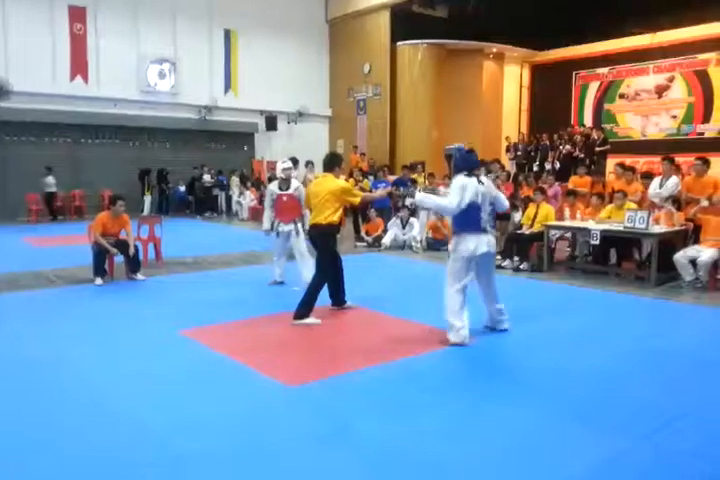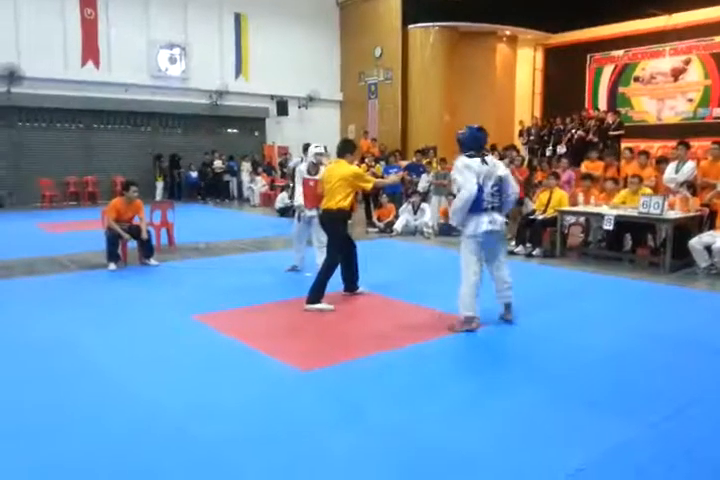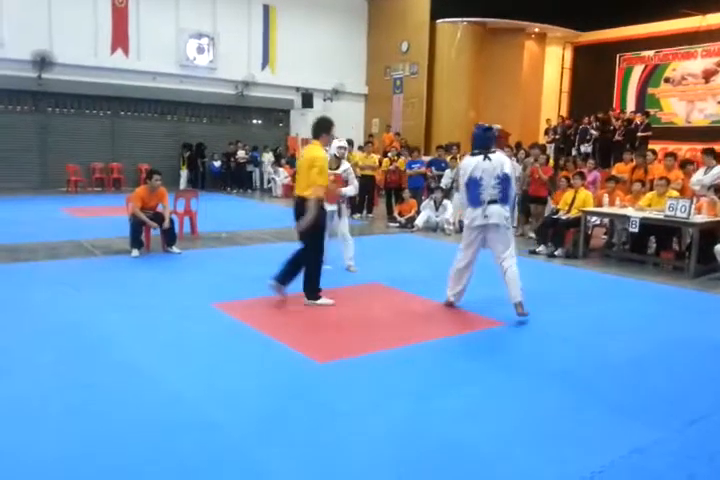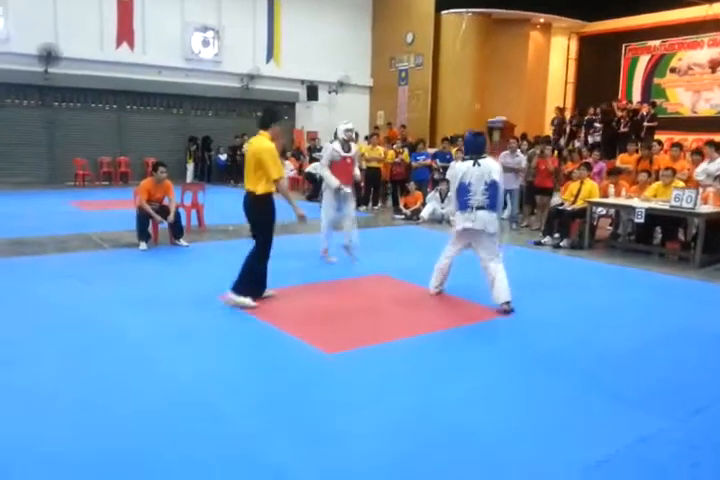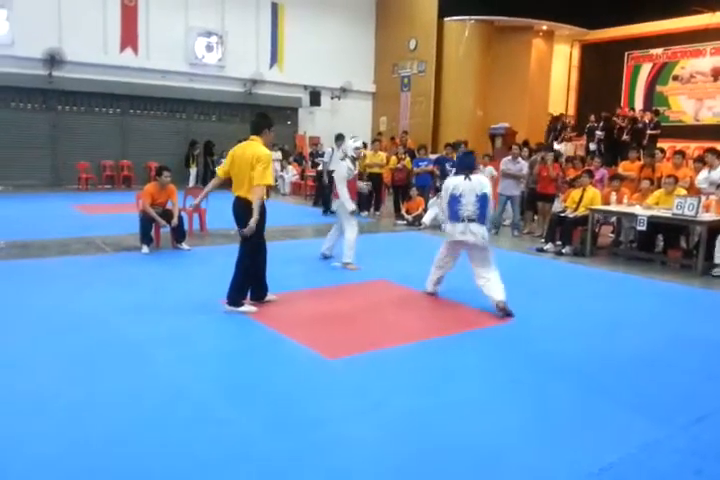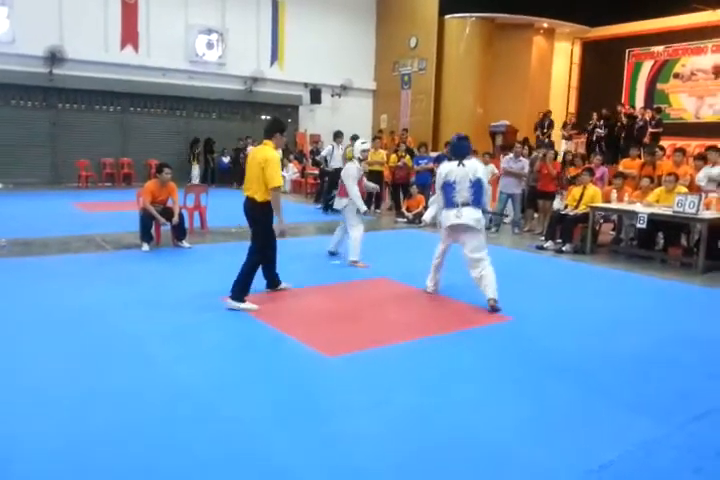
dt=0.7s
person 1, frame 1
left shoulder: (313, 184)
right shoulder: (340, 185)
left elbow: (309, 205)
right elbow: (362, 197)
right wrist: (378, 195)
left hip: (315, 229)
right hip: (326, 231)
left knee: (335, 264)
right knee: (322, 273)
left ankle: (338, 301)
right ankle: (301, 314)
person 1, frame 2
left shoulder: (328, 170)
right shoulder: (352, 171)
right elbow: (374, 183)
right wrist: (391, 180)
left hip: (326, 215)
right hip: (336, 217)
left knee: (348, 249)
right knee: (333, 258)
left ankle: (351, 286)
right ankle: (314, 299)
person 1, frame 3
left shoulder: (306, 151)
right shoulder: (320, 155)
right elbow: (316, 187)
right wrist: (310, 215)
left hip: (301, 203)
right hip: (311, 206)
left knee: (309, 248)
right knee: (315, 251)
left ankle: (280, 281)
right ankle: (313, 295)
person 1, frame 4
left shoulder: (253, 142)
right shoulder: (268, 147)
right elbow: (278, 182)
right wrist: (296, 208)
left hip: (251, 198)
right hip: (261, 201)
left knee: (263, 244)
right knee: (262, 246)
left ankle: (256, 289)
right ankle: (238, 291)
person 1, frame 5
left shoulder: (238, 149)
right shoulder: (263, 154)
left elbow: (219, 176)
right elbow: (259, 187)
left wrist: (200, 199)
right wrist: (255, 217)
left hip: (239, 203)
right hip: (251, 207)
left knee: (257, 250)
right knee: (249, 253)
left ankle: (259, 293)
right ankle: (234, 301)
person 1, frame 6
left shoulder: (255, 151)
right shoulder: (272, 156)
right elbow: (274, 190)
right wrist: (280, 220)
left hip: (251, 203)
right hip: (261, 206)
left knee: (268, 245)
right knee: (257, 252)
left ankle: (273, 282)
right ankle: (236, 297)
person 2, frame 1
left shoulder: (461, 182)
right shoulder: (486, 183)
left elbow: (451, 206)
right elbow: (503, 206)
left wrist: (421, 198)
left hip: (467, 242)
right hip: (487, 241)
left knee: (454, 288)
right knee: (487, 285)
left ankle: (458, 334)
right ankle: (499, 321)
person 2, frame 2
left shoulder: (463, 163)
right shoulder: (496, 163)
left elbow: (467, 193)
right elbow: (513, 191)
left wrist: (454, 218)
right wrist: (502, 211)
left hip: (474, 222)
right hip: (495, 221)
left knee: (471, 270)
right knee: (498, 265)
left ankle: (469, 317)
right ankle: (507, 308)
person 2, frame 3
left shoulder: (467, 162)
right shoulder: (503, 159)
left elbow: (464, 194)
right elbow: (511, 190)
left wrist: (468, 212)
right wrist: (506, 212)
left hip: (475, 216)
right hip: (499, 215)
left knee: (465, 257)
right knee: (507, 259)
left ankle: (452, 297)
right ankle: (518, 303)
person 2, frame 4
left shoulder: (457, 167)
right shoulder: (494, 166)
left elbow: (454, 196)
right elbow: (499, 196)
right wrist: (495, 216)
left hip: (464, 219)
right hip: (486, 219)
left knee: (449, 255)
right knee: (494, 261)
left ankle: (435, 287)
right ankle: (504, 300)
person 2, frame 5
left shoulder: (449, 182)
right shoulder: (484, 182)
left elbow: (444, 209)
right elbow: (488, 210)
right wrist: (482, 228)
left hip: (455, 230)
right hip: (477, 231)
left knee: (442, 261)
right knee: (486, 271)
left ankle: (431, 287)
right ankle: (500, 301)
person 2, frame 6
left shoulder: (444, 168)
right shoulder: (477, 166)
left elbow: (439, 197)
right elbow: (484, 194)
left wrist: (442, 218)
right wrist: (483, 212)
left hip: (450, 217)
right hip: (472, 216)
left knee: (439, 255)
right knee: (479, 260)
left ankle: (431, 286)
right ankle: (491, 298)
person 3, frame 1
left shoulder: (297, 186)
right shoulder: (272, 188)
left elbow: (305, 205)
right elbow: (268, 207)
left wrist: (308, 224)
right wrist: (267, 225)
left hip: (295, 224)
right hip: (280, 225)
left knee: (302, 252)
right knee: (278, 253)
left ankle: (309, 280)
right ankle: (278, 278)
person 3, frame 2
right shoulder: (301, 169)
right elbow: (298, 186)
right wrist: (298, 201)
left hip: (317, 211)
right hip: (303, 210)
left knee: (320, 241)
right knee: (298, 238)
right ankle: (297, 264)
person 3, frame 3
left shoulder: (346, 168)
left elbow: (354, 187)
left wrist: (344, 191)
left hip: (340, 206)
right hip: (325, 205)
left knee: (343, 233)
left ankle: (349, 262)
person 3, frame 4
left shoulder: (354, 149)
right shoulder: (332, 148)
right elbow: (323, 167)
left wrist: (356, 173)
right wrist: (334, 183)
left hip: (348, 187)
right hip: (333, 187)
left knee: (350, 217)
right knee: (328, 216)
left ankle: (349, 244)
right ankle: (325, 247)
person 3, frame 5
left shoulder: (353, 164)
right shoulder: (343, 165)
right elbow: (341, 188)
right wrist: (350, 207)
left hip: (347, 201)
right hip: (343, 202)
left knee: (339, 227)
right knee: (352, 229)
left ankle: (326, 251)
right ankle: (347, 261)
person 3, frame 6
left shoulder: (358, 166)
right shoulder: (352, 168)
left elbow: (362, 183)
right elbow: (352, 189)
left wrist: (372, 186)
right wrist: (362, 207)
left hip: (348, 201)
right hip: (347, 201)
left knee: (345, 226)
right knee: (356, 229)
left ankle: (333, 249)
right ankle: (354, 259)
